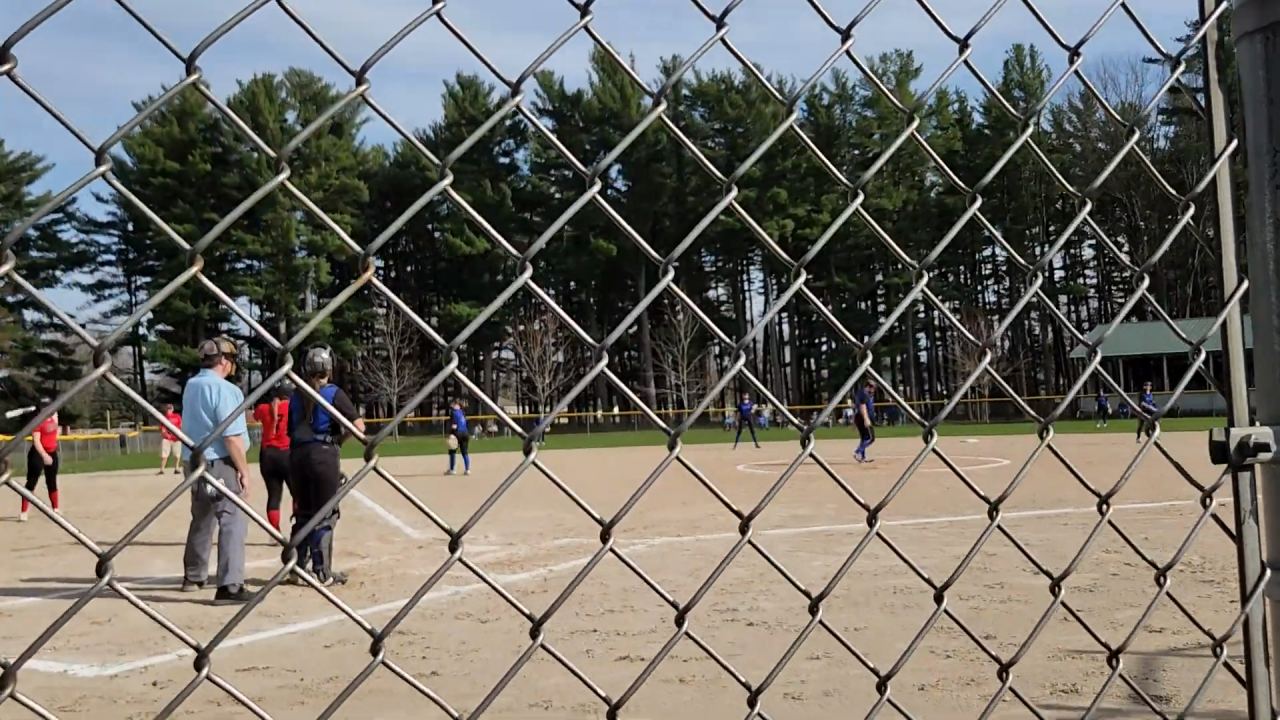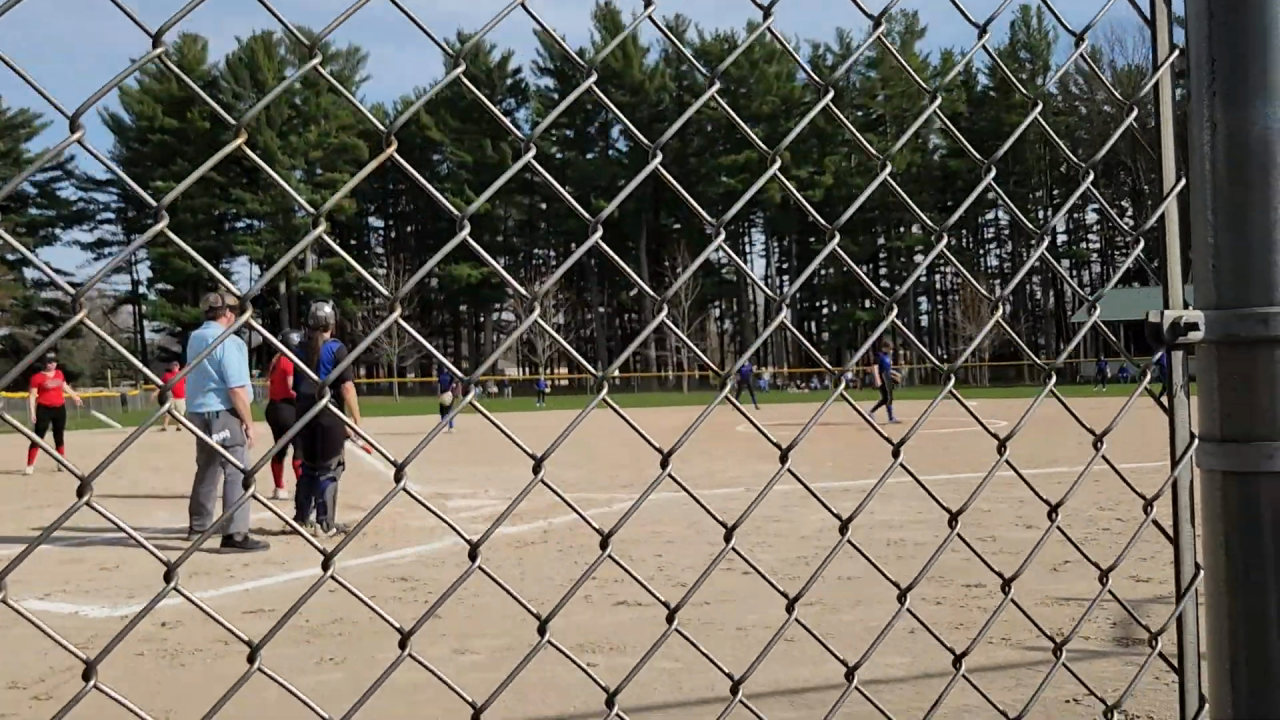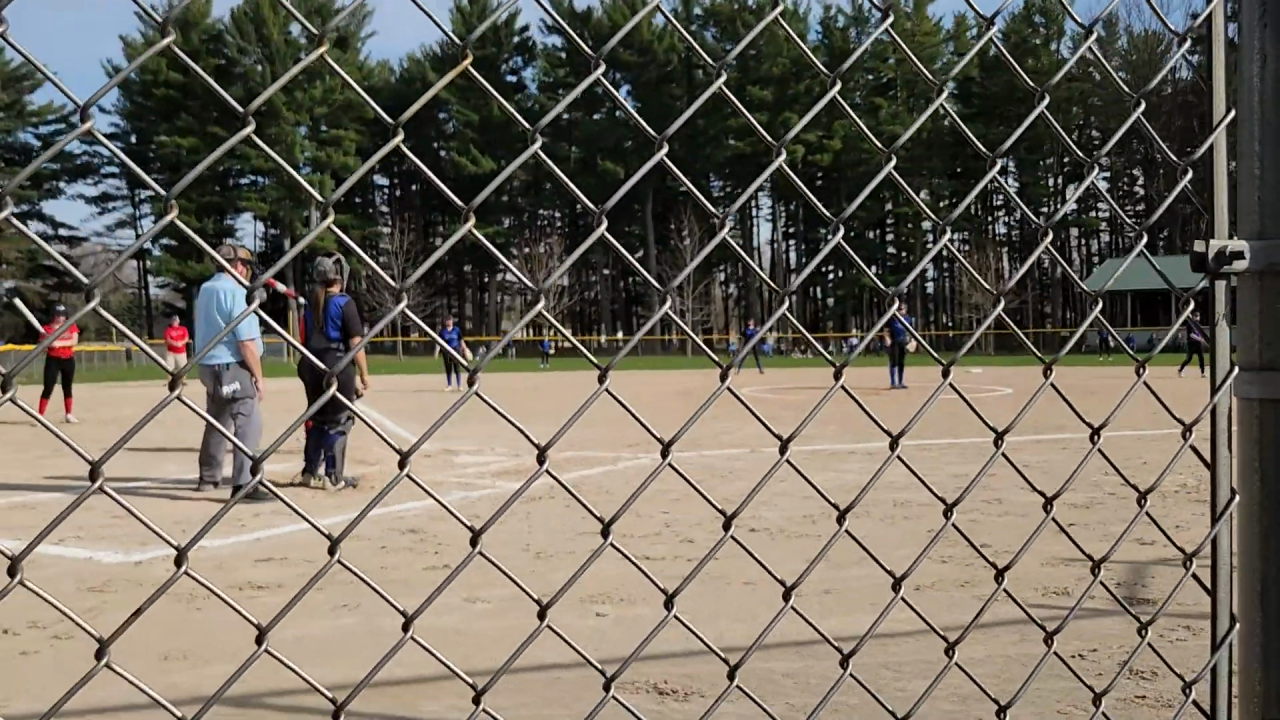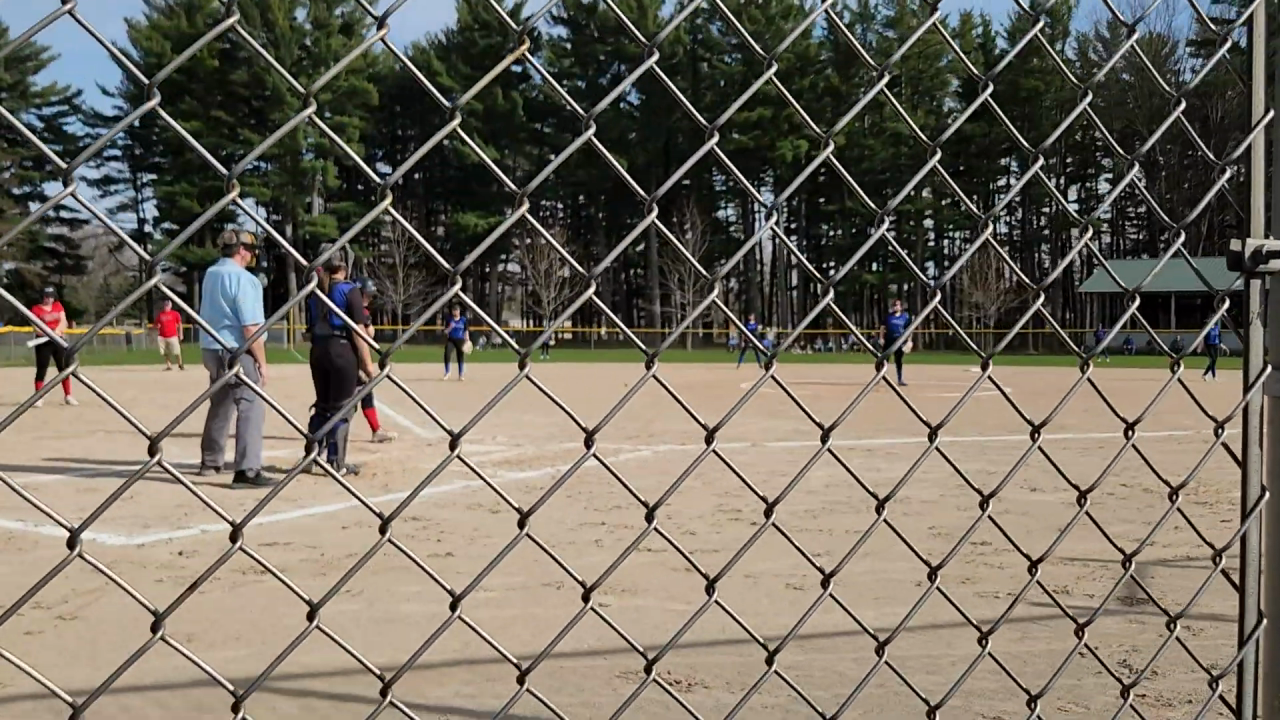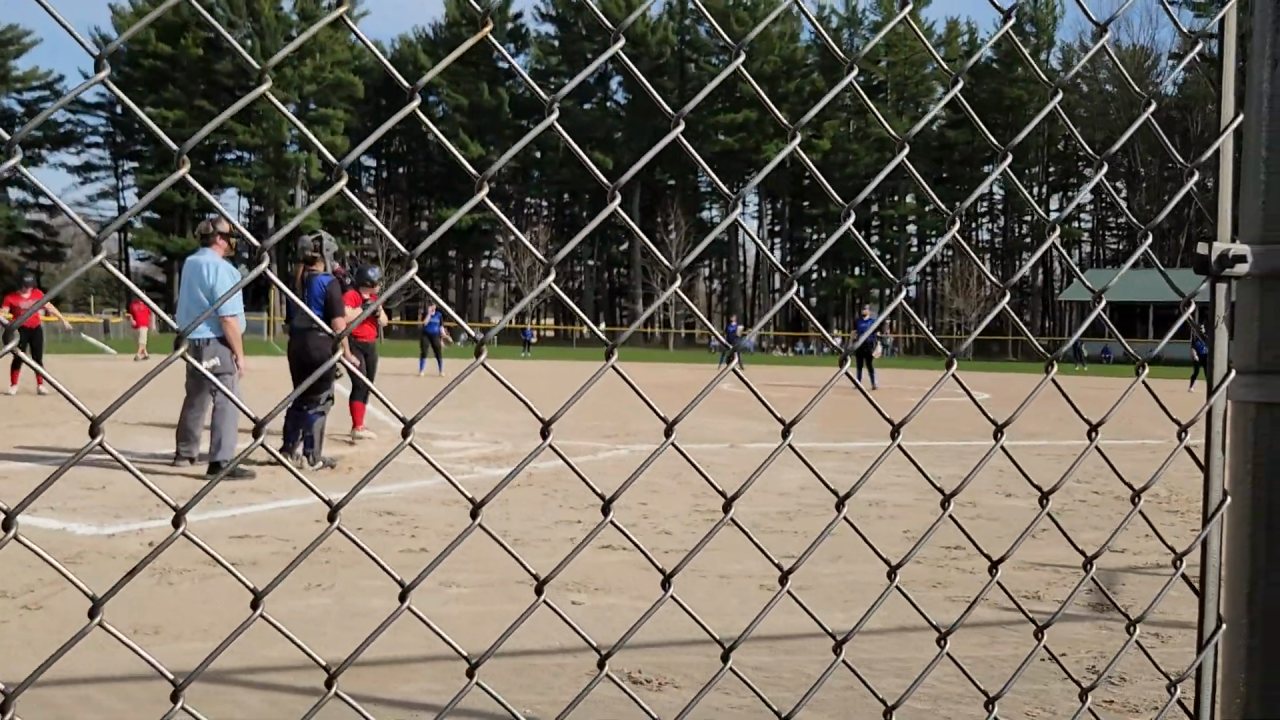
dt=0.5s
person 1, frame 1
left shoulder: (191, 386)
right shoulder: (225, 389)
right elbow: (232, 437)
right wrist: (244, 471)
left hip: (194, 462)
right hip: (217, 463)
left knee: (202, 520)
right knee: (233, 521)
left ankle: (193, 577)
right ankle: (229, 587)
person 1, frame 2
left shoulder: (194, 338)
right shoulder: (229, 341)
right elbow: (236, 389)
right wrist: (249, 423)
left hip: (198, 413)
right hip: (222, 414)
left knee: (207, 470)
right knee: (238, 472)
left ankle: (198, 526)
right ankle: (235, 535)
person 1, frame 3
left shoulder: (204, 290)
right shoulder: (238, 293)
right elbow: (246, 342)
right wrist: (259, 377)
left hip: (208, 365)
right hip: (232, 367)
left knee: (216, 422)
right knee: (248, 424)
left ankle: (208, 477)
right ankle: (244, 486)
person 1, frame 4
left shoulder: (210, 274)
right shoulder: (243, 278)
left elbow: (216, 314)
right elbow: (251, 327)
right wrist: (262, 362)
left hip: (211, 349)
left knee: (220, 407)
right knee: (251, 409)
left ankle: (210, 462)
right ankle: (246, 471)
person 1, frame 5
left shoulder: (189, 263)
right shoulder: (222, 268)
right elbow: (228, 318)
right wrist: (240, 354)
left hip: (190, 340)
right hip: (213, 342)
left knee: (195, 397)
right knee: (227, 400)
left ankle: (185, 452)
right ankle: (221, 463)
person 2, frame 1
left shoulder: (296, 396)
right shoulder: (333, 393)
left elbow: (291, 431)
right elbow: (359, 426)
right wrist: (341, 431)
left hip: (297, 455)
right hip: (324, 455)
left knee: (303, 514)
right knee: (325, 516)
left ankle: (298, 569)
right ankle: (322, 573)
person 2, frame 2
left shoulder: (302, 349)
right shoulder: (336, 348)
left elbow: (297, 386)
right elbow: (347, 387)
left wrist: (304, 408)
right wrist: (357, 418)
left hip: (304, 409)
right hip: (330, 409)
left knee: (308, 466)
right knee: (329, 467)
left ankle: (302, 519)
right ankle: (325, 524)
person 2, frame 3
left shoulder: (311, 304)
right shoulder: (344, 302)
left elbow: (308, 339)
right elbow: (355, 342)
right wrist: (364, 373)
left hip: (314, 365)
right hip: (339, 364)
left knee: (318, 419)
right knee: (339, 421)
left ankle: (310, 472)
right ankle: (334, 477)
person 2, frame 4
left shoulder: (316, 290)
right shoulder: (349, 290)
left elbow: (313, 327)
right wrist: (368, 362)
left hip: (318, 351)
right hip: (342, 351)
left knee: (322, 406)
right knee: (341, 408)
right ankle: (336, 463)
person 2, frame 5
left shoulder: (296, 282)
right shoulder: (328, 282)
left elbow: (291, 318)
right elbow: (337, 323)
right wrist: (346, 353)
left hip: (296, 343)
right hip: (321, 344)
left knee: (300, 398)
right knee: (318, 401)
left ankle: (288, 451)
right ankle: (312, 457)
